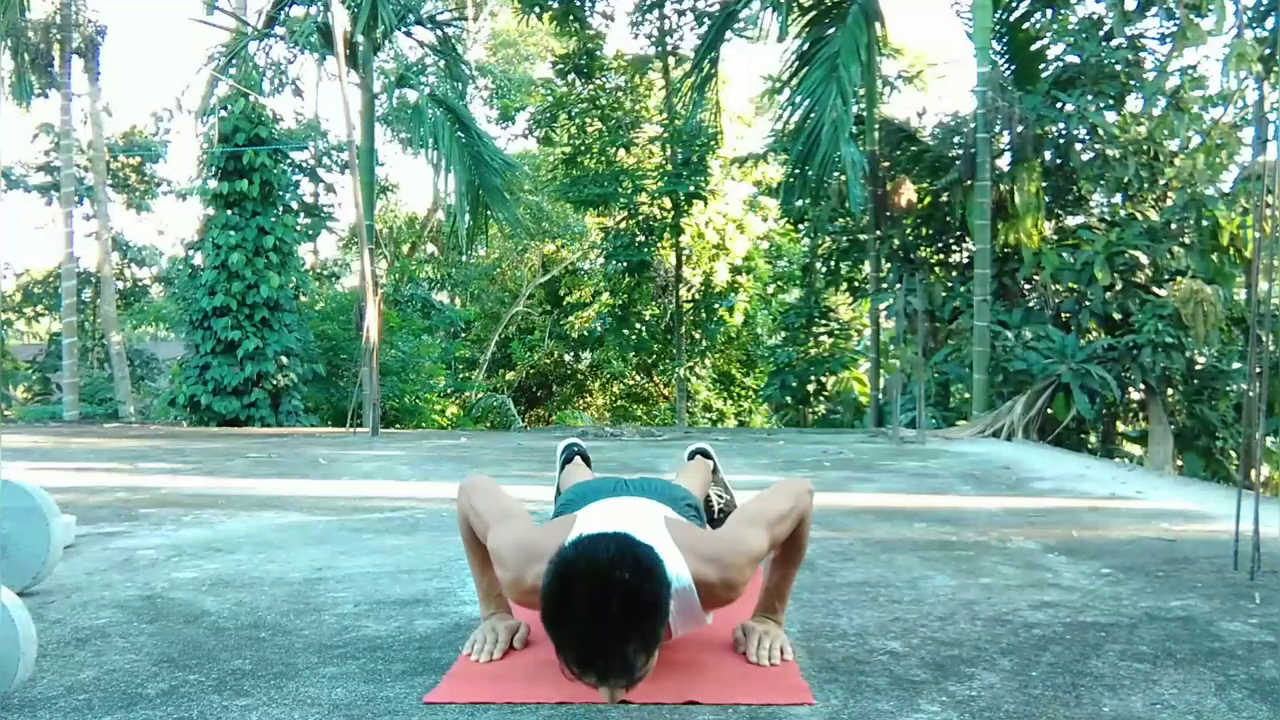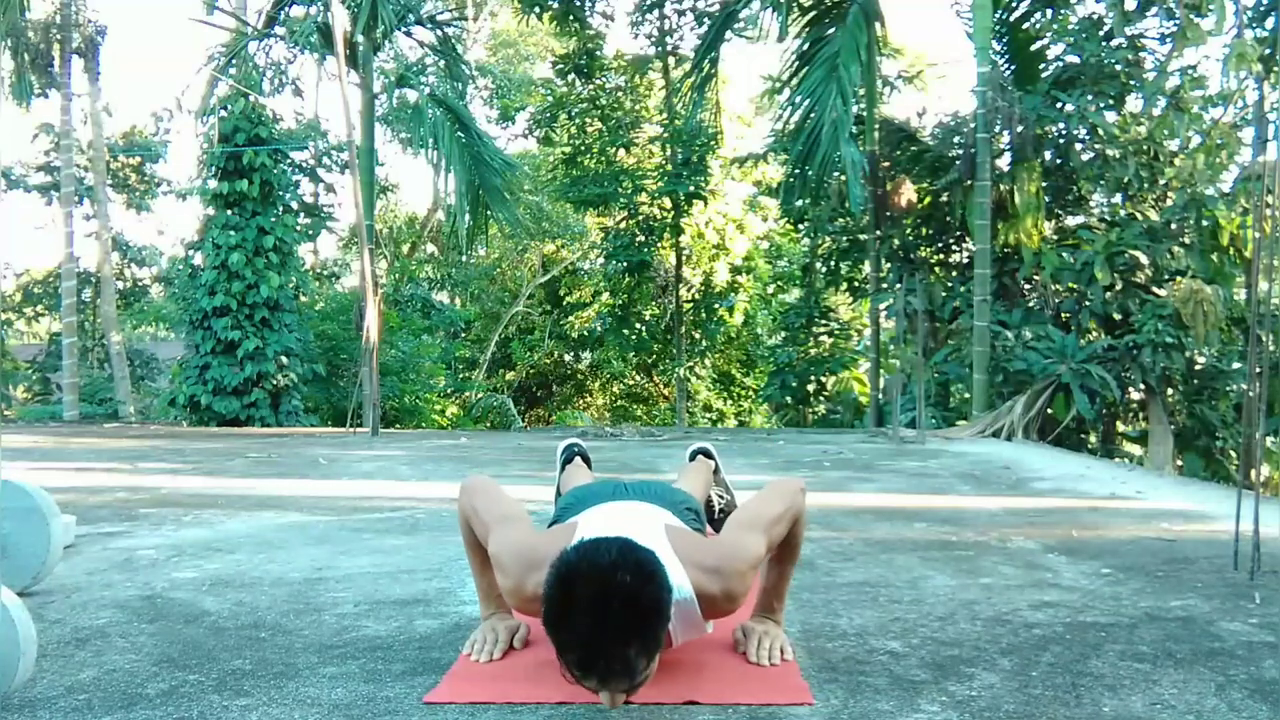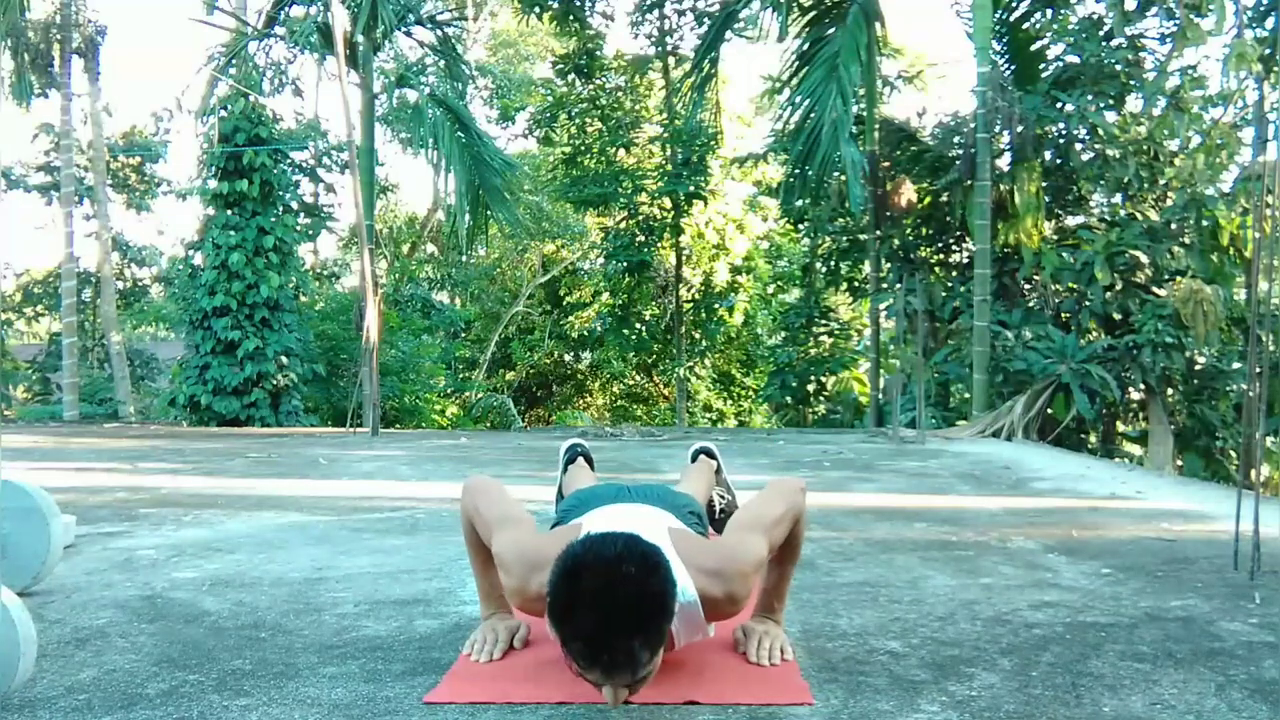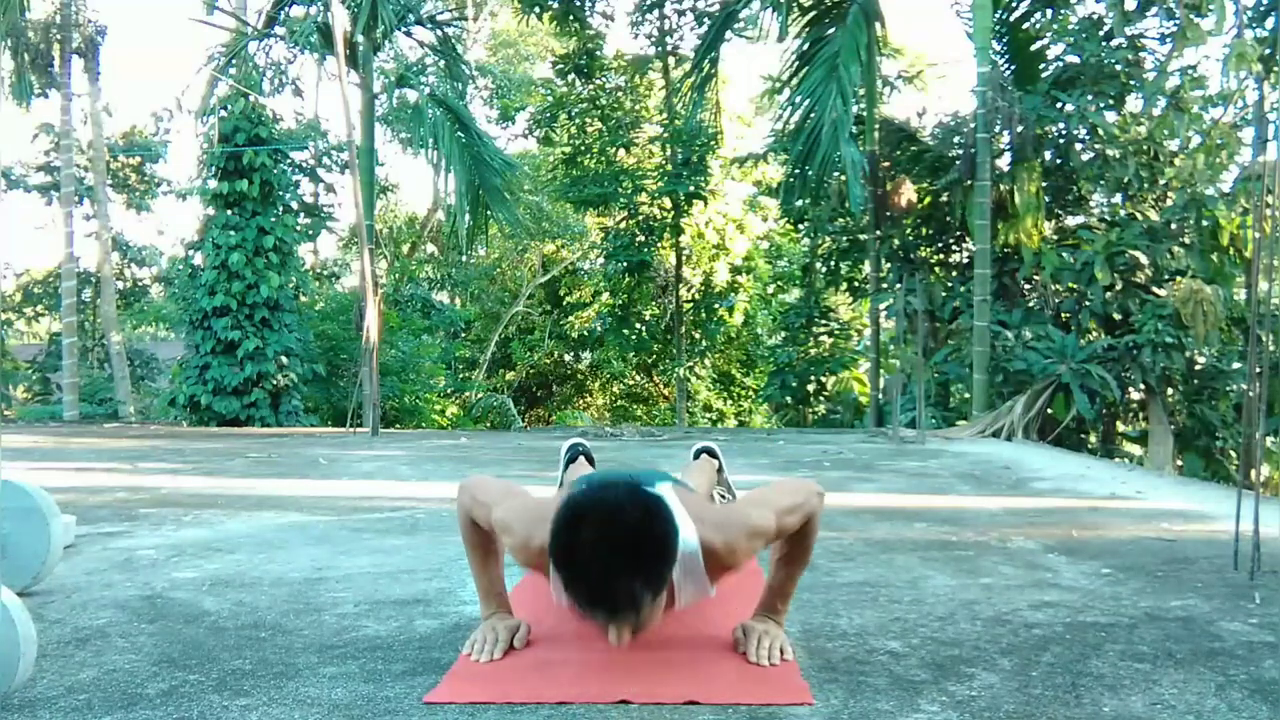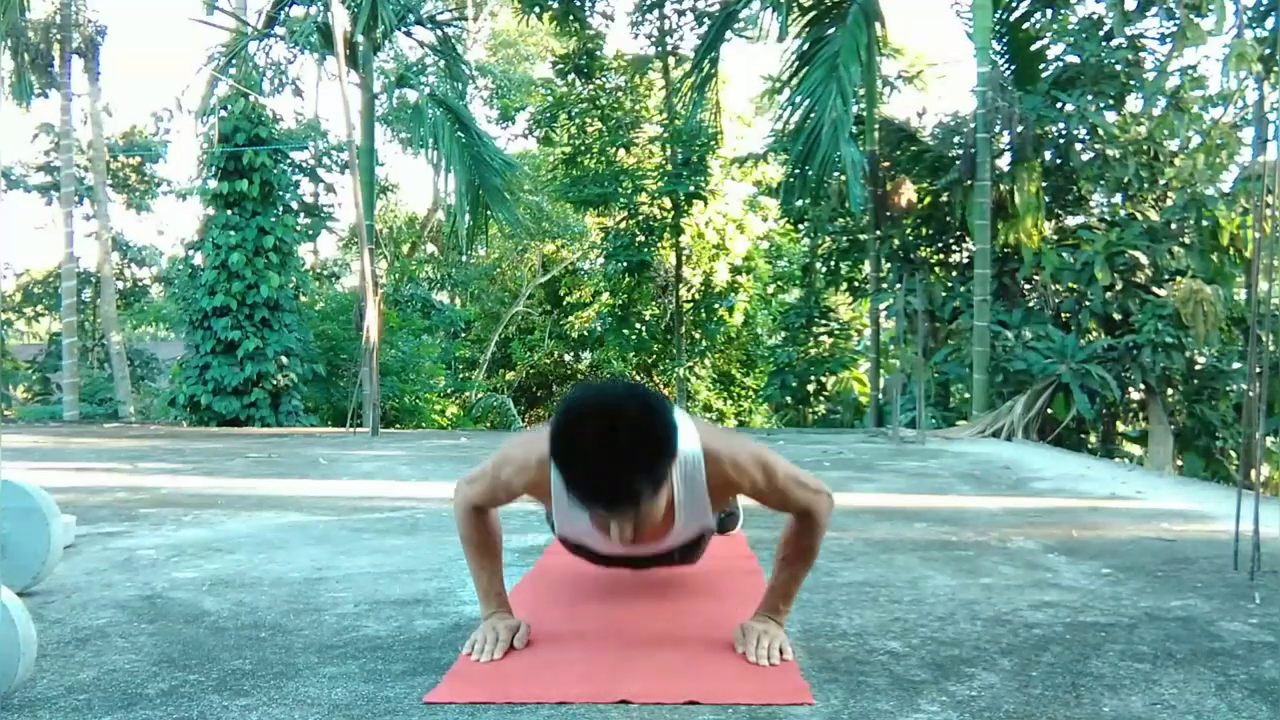
dt=0.2s
person 1, frame 1
left shoulder: (717, 573)
right shoulder: (526, 573)
left elbow: (800, 494)
right elbow: (471, 490)
left wrist: (770, 616)
right wrist: (493, 611)
left hip: (668, 506)
right hip: (584, 504)
left ankle: (701, 463)
right ankle: (573, 460)
person 1, frame 2
left shoulder: (718, 582)
right shoulder: (527, 580)
left elbow: (791, 492)
right elbow: (474, 490)
left wrist: (769, 616)
right wrist: (494, 612)
left hip: (668, 512)
right hip: (584, 508)
left ankle: (703, 464)
right ankle: (574, 461)
person 1, frame 3
left shoulder: (720, 583)
right shoulder: (530, 580)
left elbow: (790, 492)
right elbow: (476, 490)
left wrist: (768, 617)
right wrist: (495, 613)
left hip: (669, 513)
right hip: (586, 511)
left ankle: (705, 463)
right ankle: (576, 461)
person 1, frame 4
left shoulder: (720, 540)
right shoulder: (536, 539)
left elbow: (811, 498)
right elbow: (469, 494)
left wrist: (770, 616)
right wrist: (495, 612)
left ankle: (706, 462)
right ankle: (576, 461)
person 1, frame 5
left shoulder: (720, 459)
right shoulder: (534, 461)
left elbow: (817, 502)
right elbow: (467, 497)
left wrist: (771, 616)
right wrist: (496, 613)
